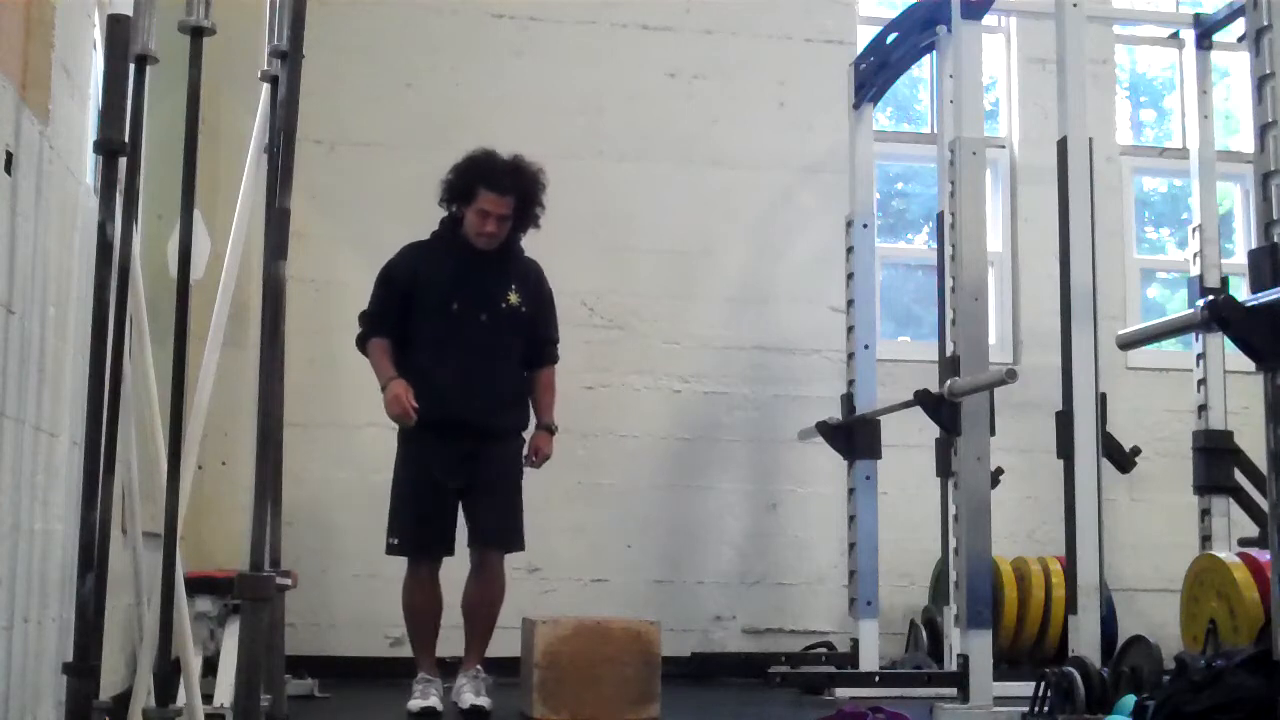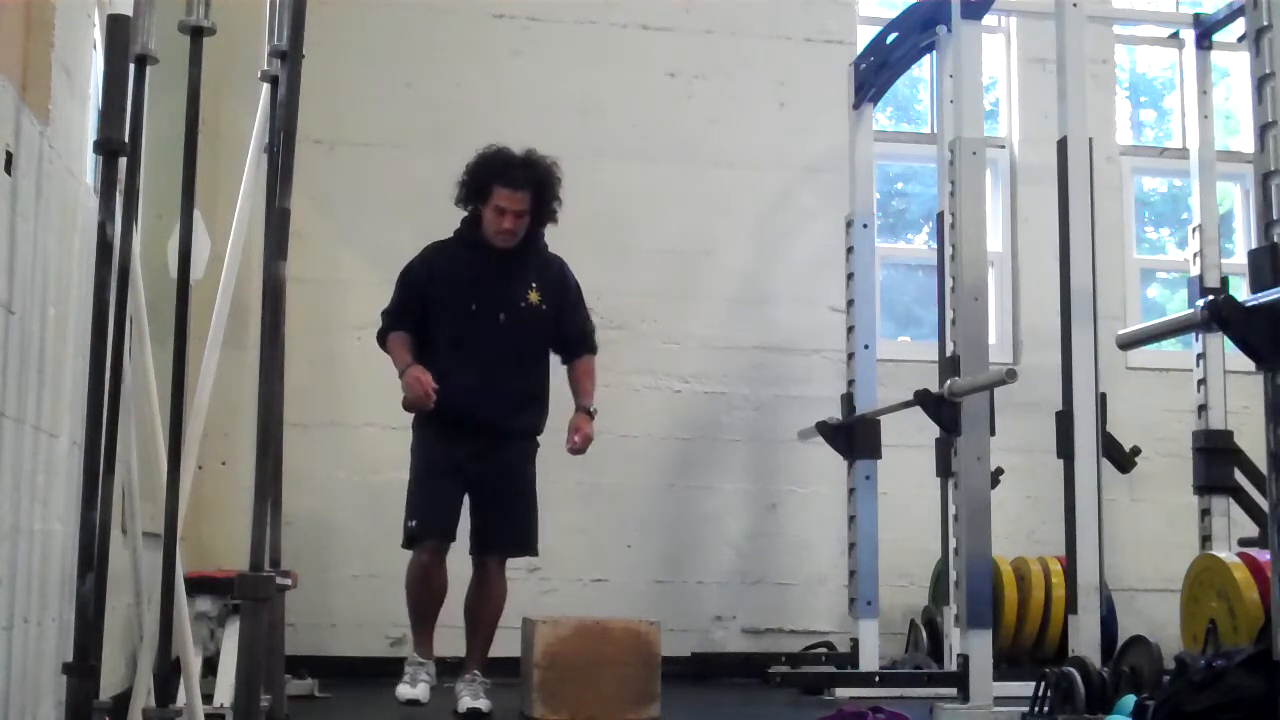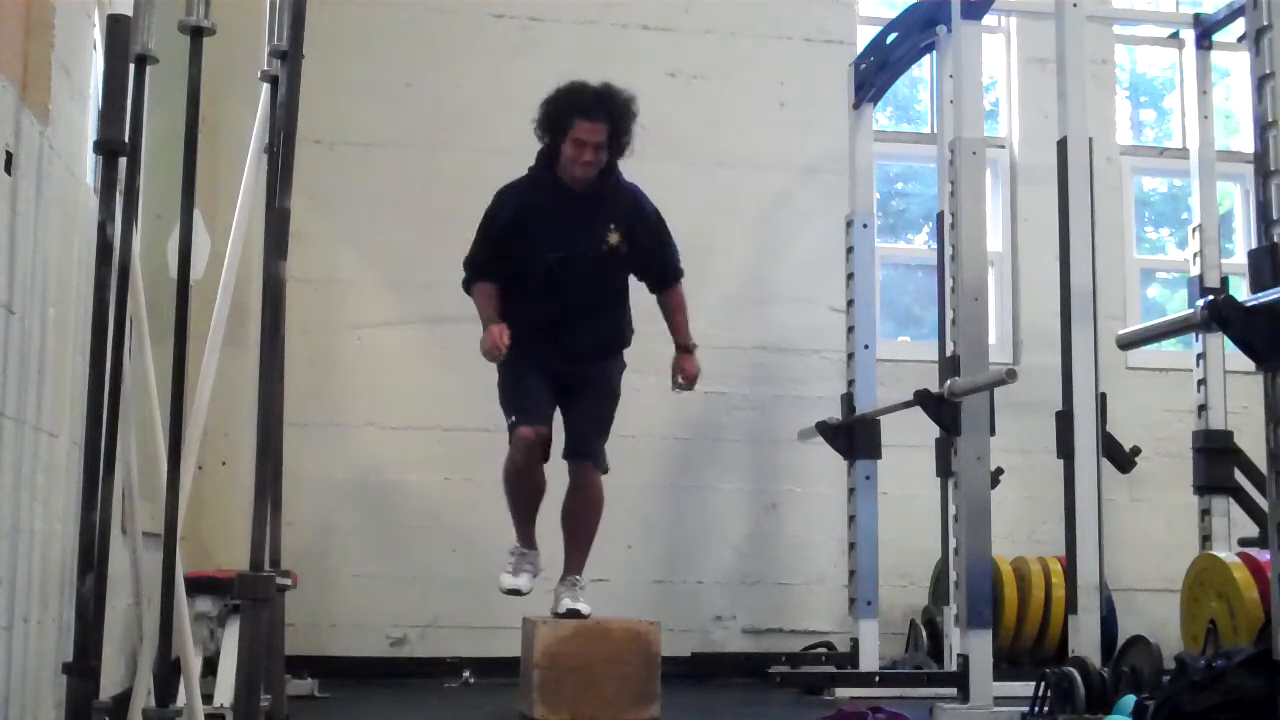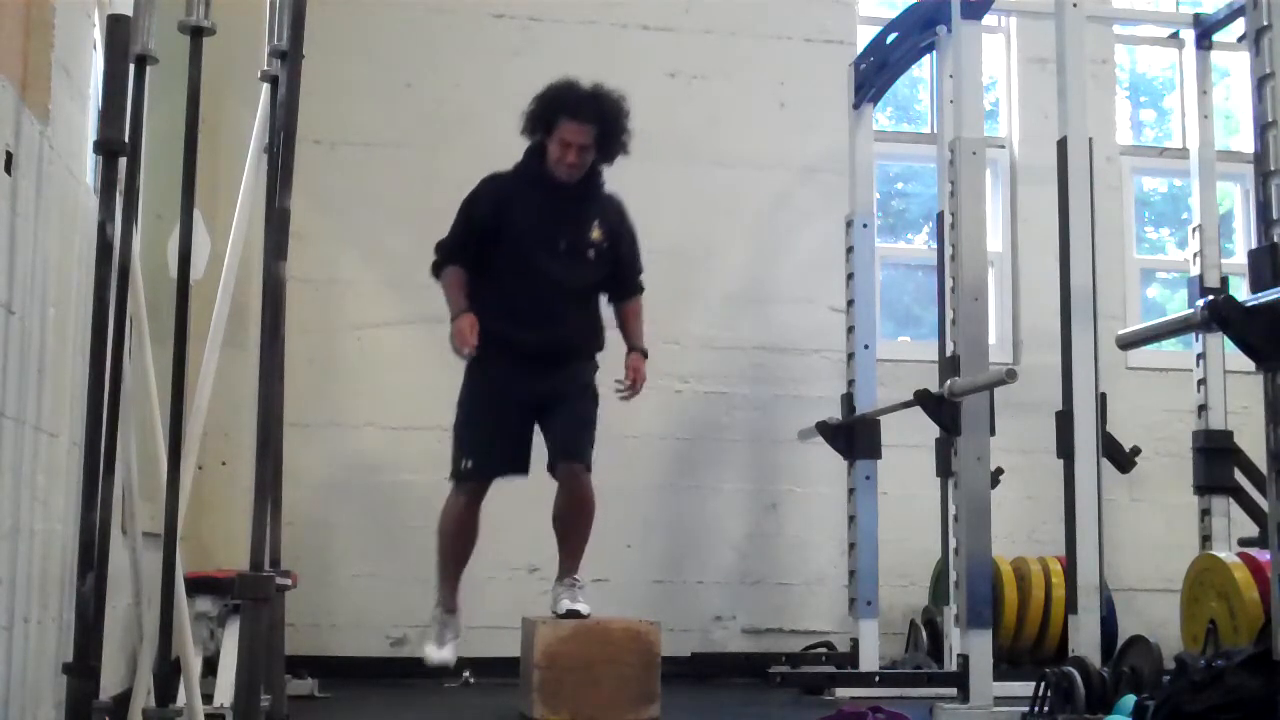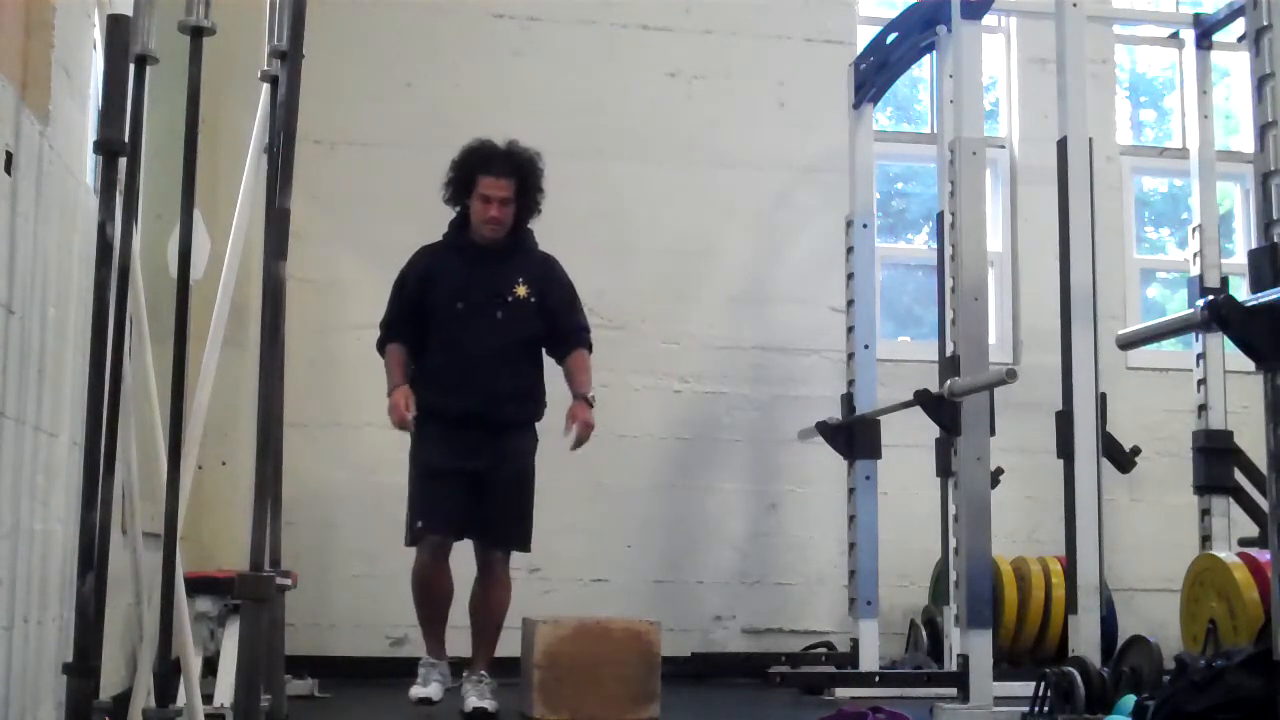
dt=1s
person 1, frame 1
left shoulder: (528, 278)
right shoulder: (416, 263)
left elbow: (542, 359)
right elbow: (376, 330)
left wrist: (545, 425)
right wrist: (391, 380)
left hip: (498, 441)
right hip: (427, 437)
left knee: (490, 556)
right knee: (423, 560)
left ankle: (472, 672)
person 1, frame 2
left shoulder: (552, 275)
right shoulder: (438, 262)
left elbow: (579, 346)
right elbow: (396, 324)
left wrist: (584, 408)
right wrist: (408, 367)
left hip: (511, 440)
right hip: (441, 432)
left knee: (491, 560)
right knee: (429, 547)
right ankle: (421, 660)
person 1, frame 3
left shoulder: (630, 206)
right shoulder: (517, 201)
left elbow: (666, 279)
right elbow: (481, 272)
left wrist: (685, 347)
right wrist: (493, 322)
left hip: (597, 359)
right hip: (528, 353)
left knee: (586, 466)
right knee: (528, 439)
left ankle: (571, 583)
right ankle: (525, 549)
person 1, frame 4
left shoulder: (608, 213)
right shoulder: (500, 192)
left elbow: (627, 288)
right elbow: (453, 258)
left wrist: (636, 349)
right wrist: (462, 312)
left hip: (570, 366)
right hip: (499, 361)
left knee: (575, 473)
right knee: (470, 485)
left ankle: (568, 584)
right ankle: (446, 612)
person 1, frame 5
left shoulder: (542, 271)
right shoulder: (430, 264)
left elbow: (573, 341)
right elbow: (396, 335)
left wrist: (582, 397)
right wrist: (398, 385)
left hip: (510, 435)
right hip: (439, 431)
left knee: (494, 557)
right knee: (432, 547)
right ankle: (434, 660)
